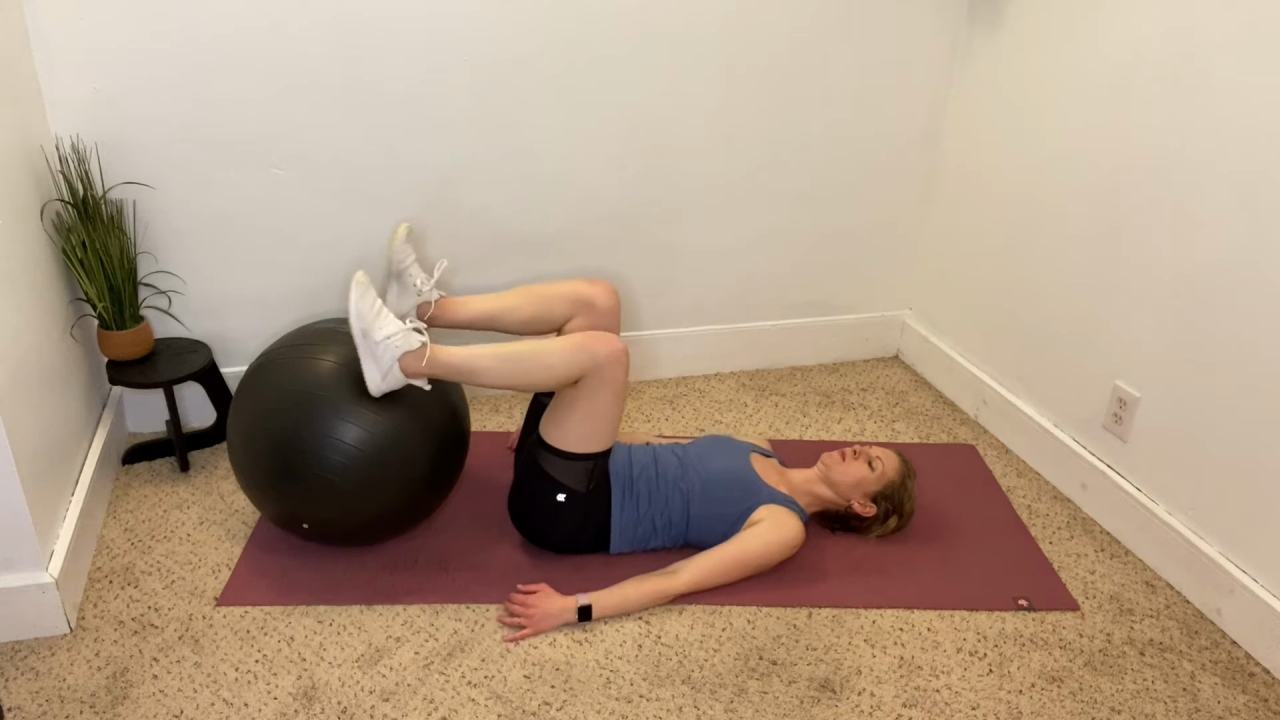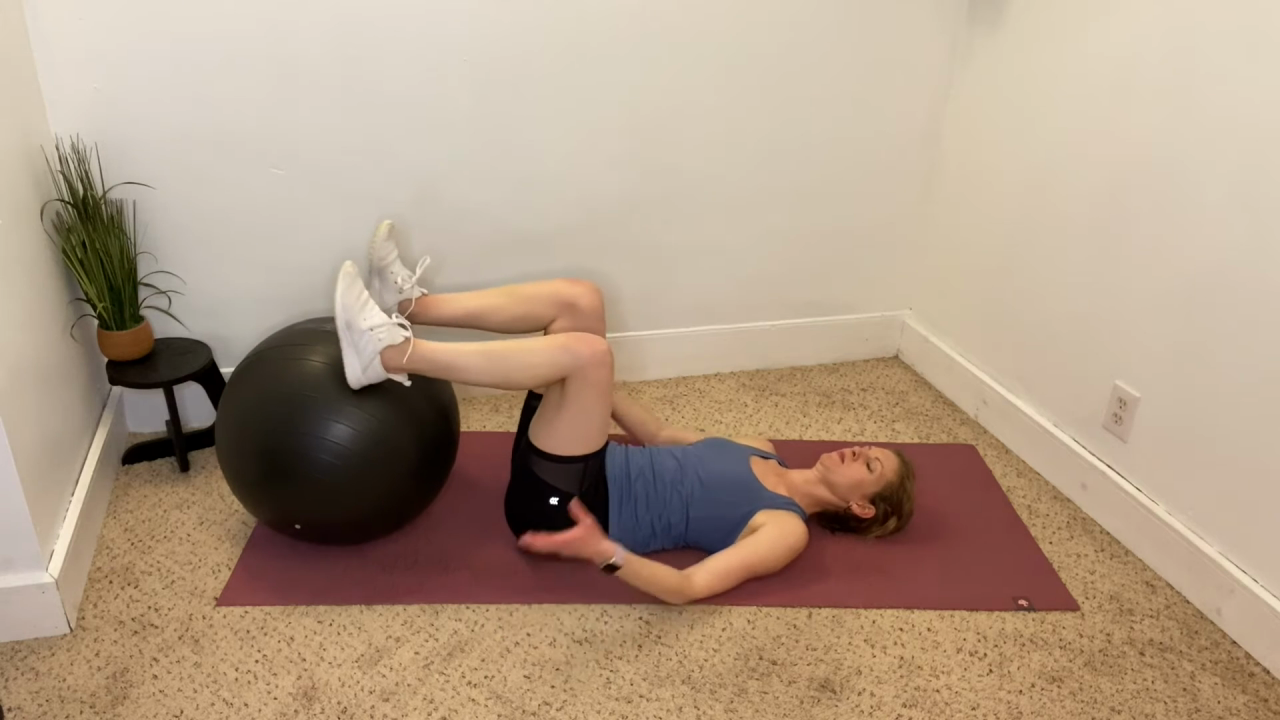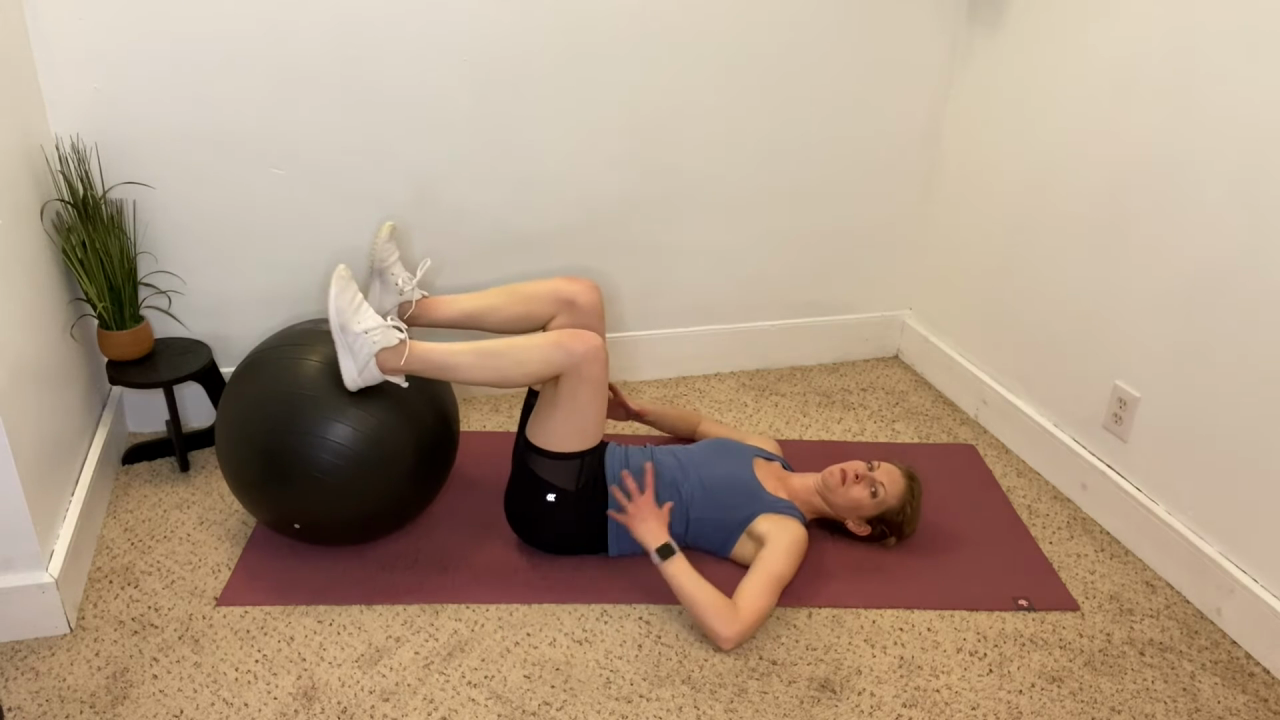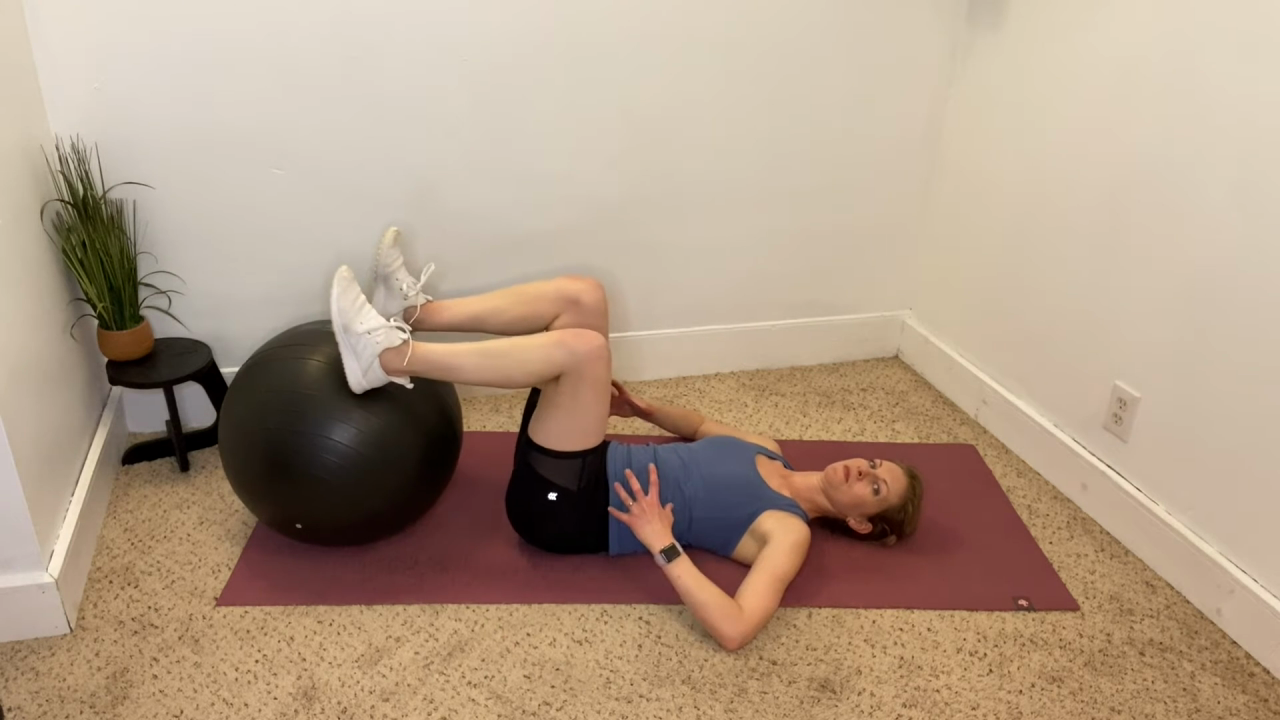
dt=0.5s
person 1, frame 1
left shoulder: (784, 527)
right shoulder: (760, 454)
left elbow: (680, 579)
left wrist: (574, 608)
right wrist: (559, 428)
left hip: (569, 509)
right hip: (580, 470)
left knee: (603, 350)
right knee: (595, 299)
left ankle: (408, 360)
right ankle: (424, 307)
person 1, frame 2
left shoulder: (787, 529)
right shoulder: (760, 451)
left elbow: (687, 586)
left wrist: (605, 553)
right wrist: (586, 393)
left hip: (564, 500)
right hip: (600, 481)
left knee: (586, 352)
right knee: (578, 299)
left ankle: (391, 354)
right ankle: (407, 304)
person 1, frame 3
left shoulder: (787, 534)
right shoulder: (767, 452)
left elbow: (729, 628)
right elbow: (698, 426)
left wrist: (658, 543)
right wrist: (633, 409)
left hip: (564, 507)
right hip: (594, 473)
left knee: (580, 348)
right knee: (578, 298)
left ankle: (387, 357)
right ankle: (409, 305)
person 1, frame 4
left shoulder: (789, 531)
right shoulder: (767, 449)
left elbow: (733, 629)
right elbow: (699, 426)
left wrist: (663, 544)
right wrist: (643, 407)
left hip: (568, 508)
right hip: (595, 467)
left knee: (583, 346)
right knee: (581, 295)
left ankle: (389, 358)
right ankle: (413, 311)
